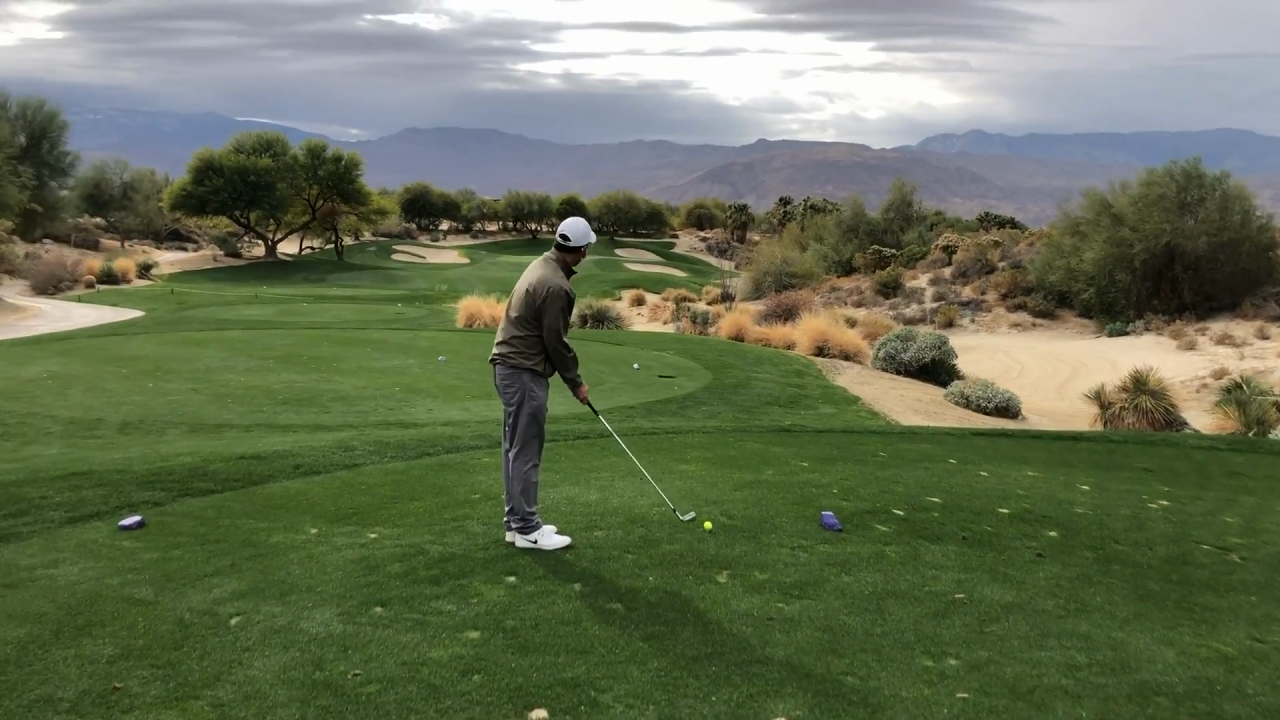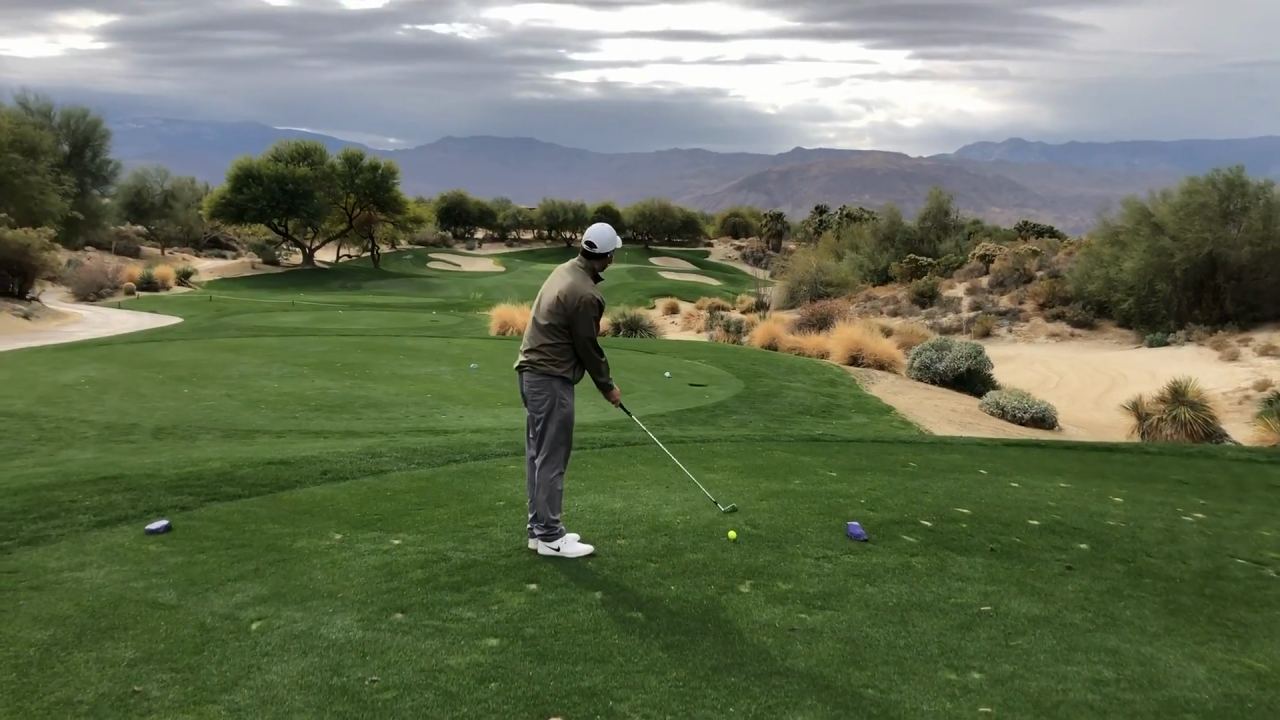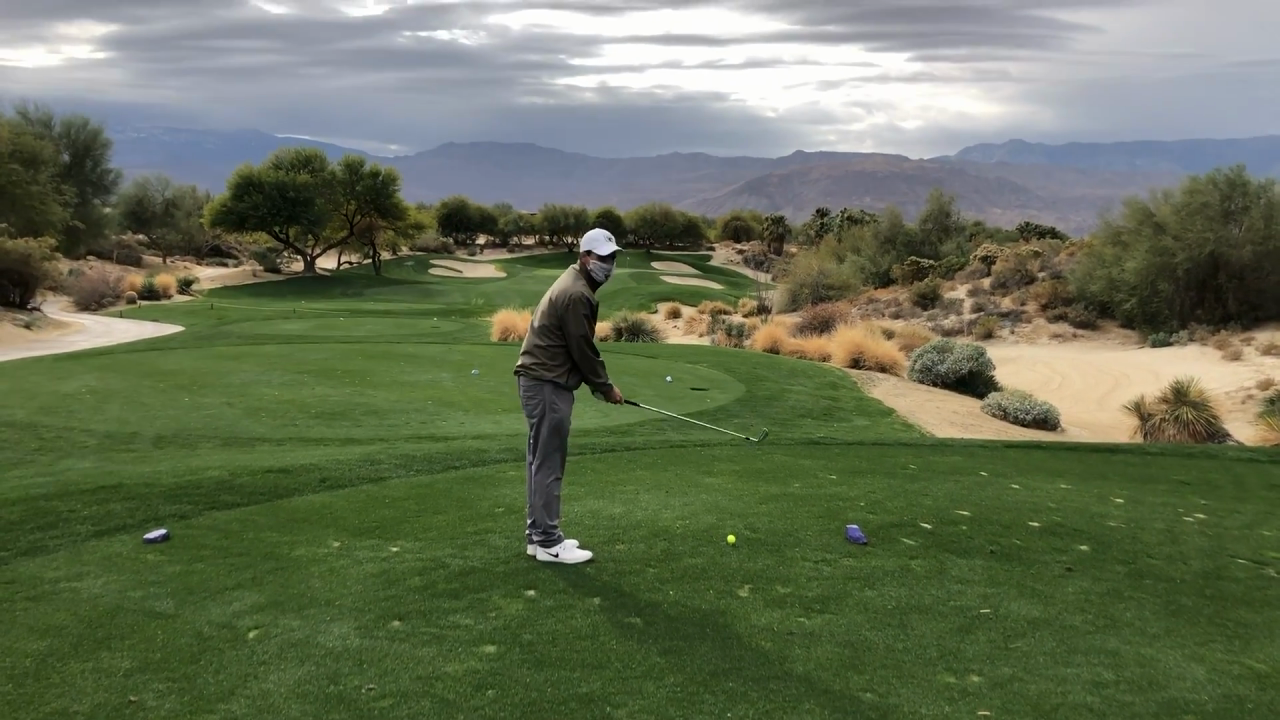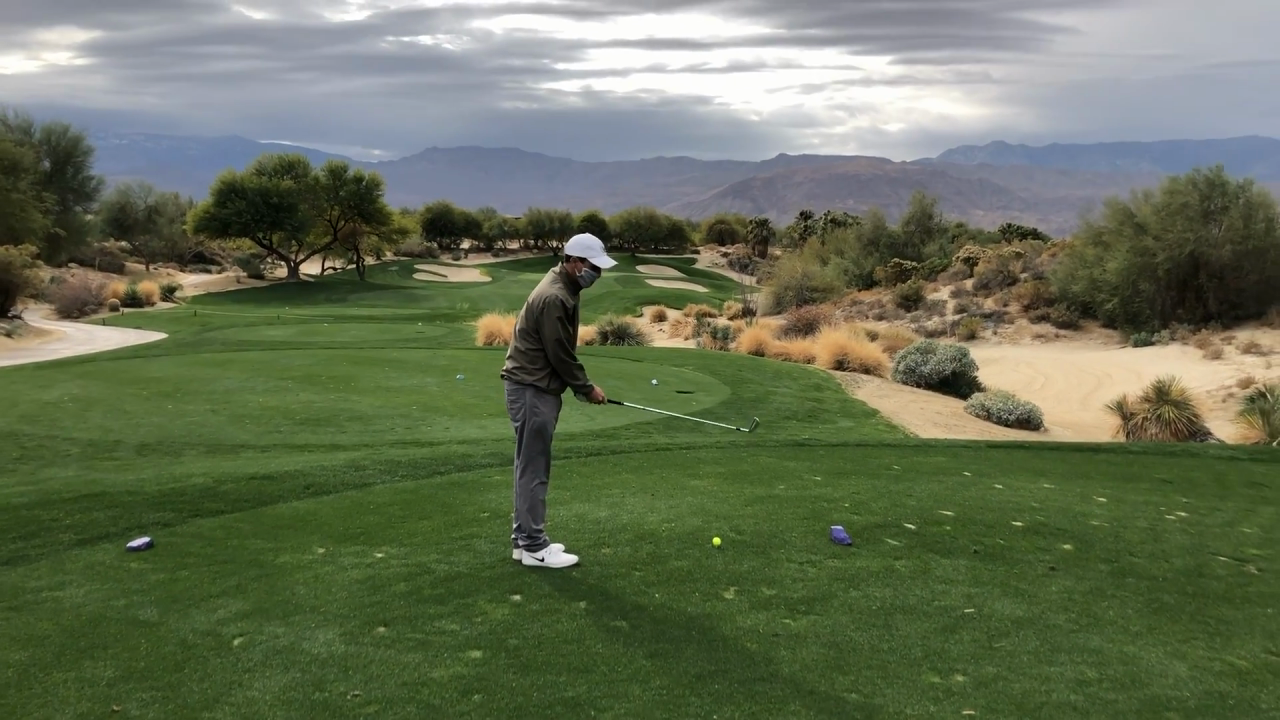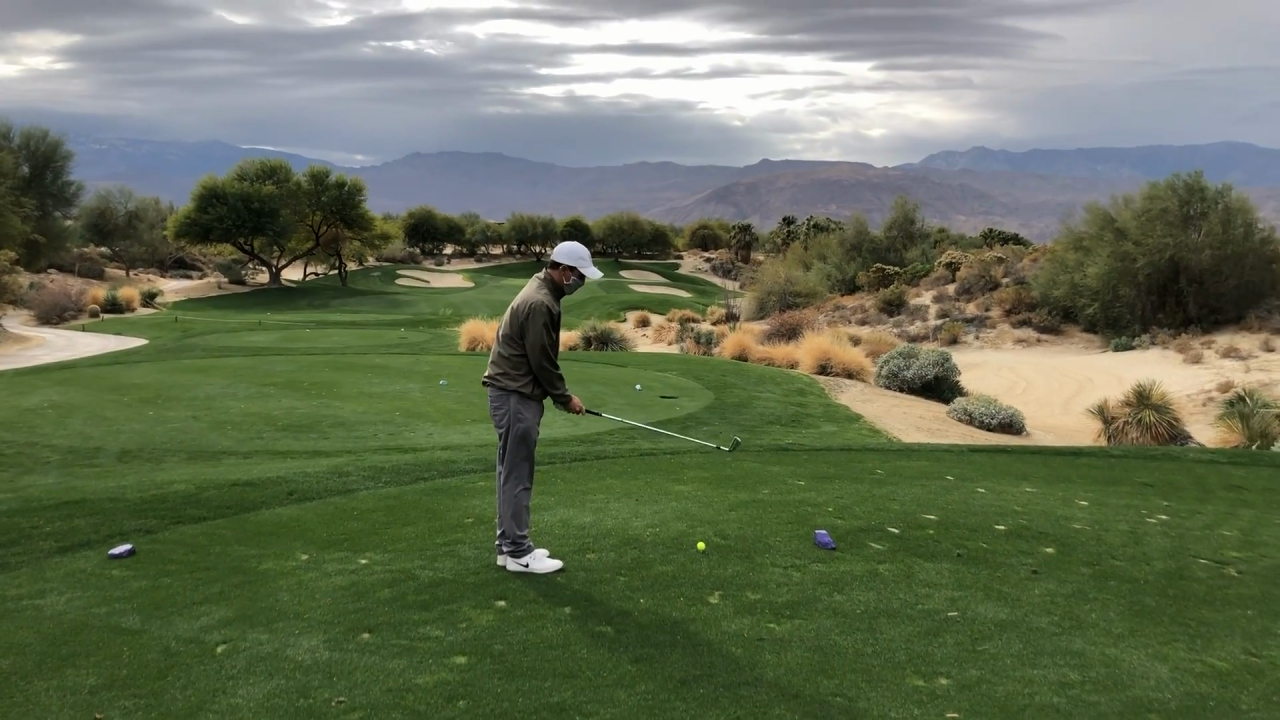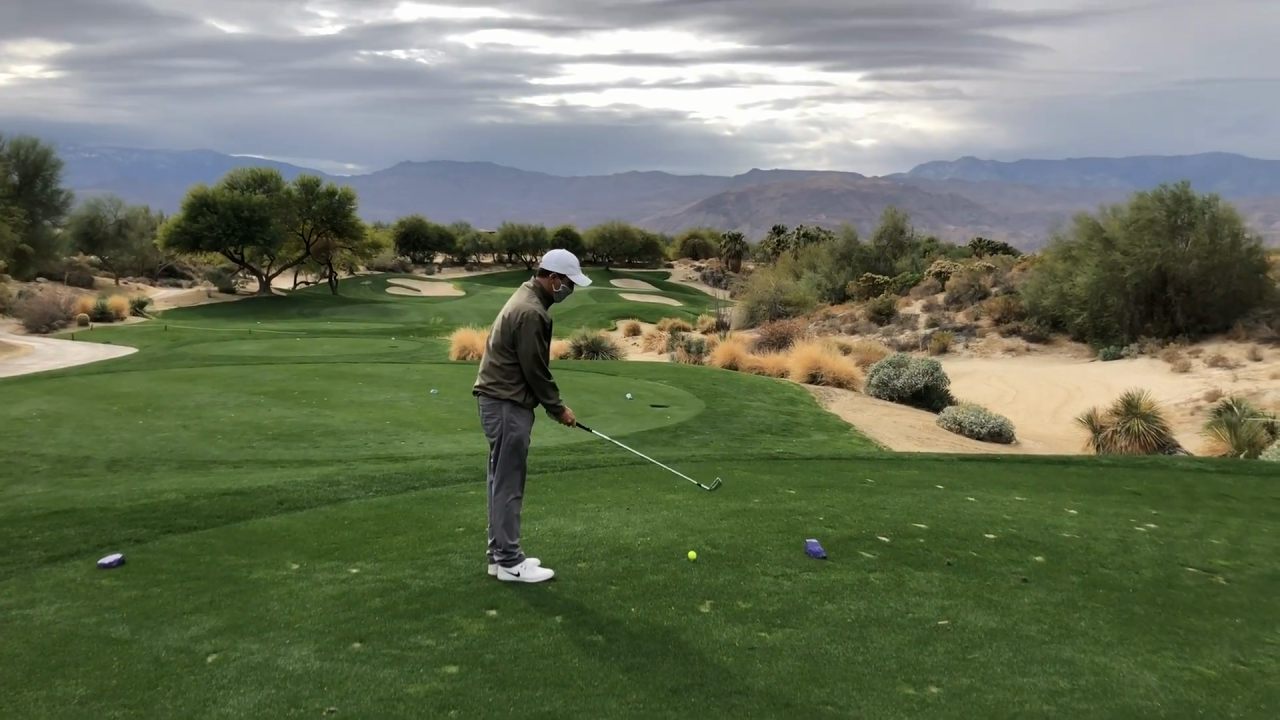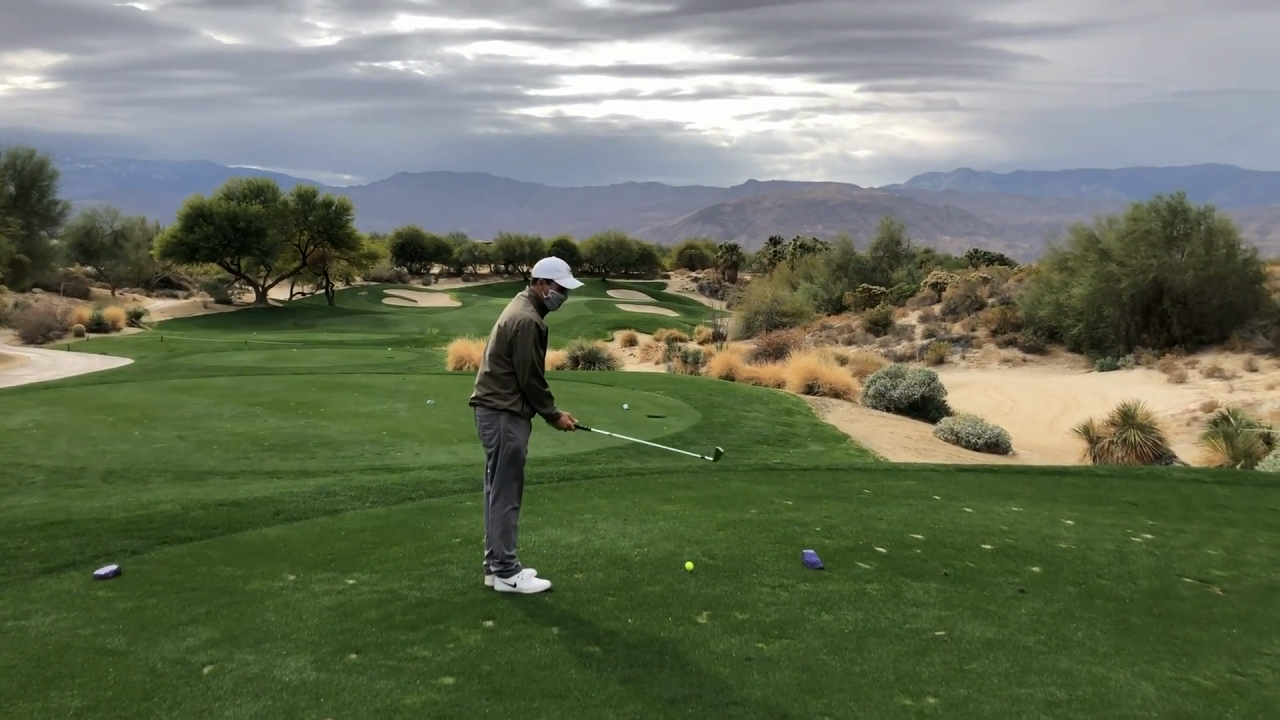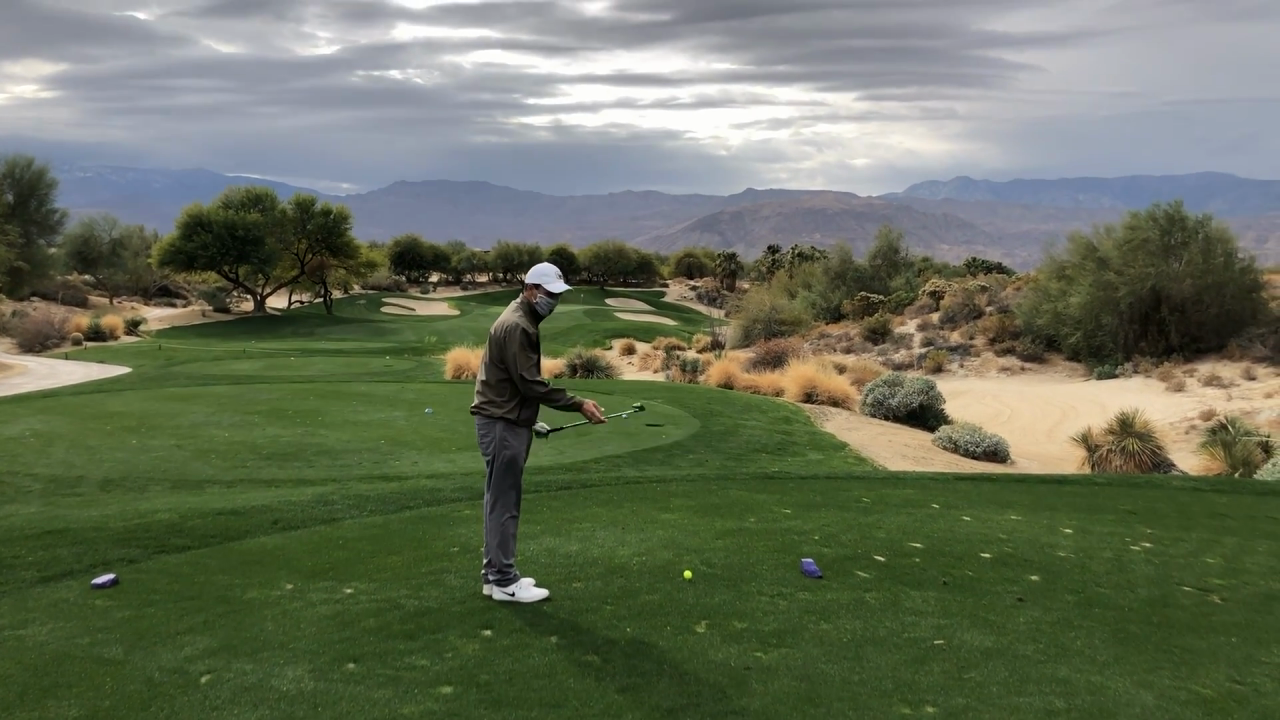
dt=0.3s
person 1, frame 1
left shoulder: (541, 266)
right shoulder: (556, 287)
right elbow: (555, 341)
left wrist: (570, 377)
right wrist: (575, 382)
left hip: (510, 366)
right hip: (524, 373)
left knee: (516, 448)
right knee: (526, 451)
left ankle: (516, 520)
right ankle: (526, 529)
person 1, frame 2
left shoulder: (564, 272)
right shoulder: (587, 295)
right elbow: (588, 347)
right wrist: (607, 386)
left hip: (533, 373)
right hip: (551, 380)
left knee: (540, 455)
right knee: (552, 459)
left ankle: (540, 527)
right ankle: (549, 536)
person 1, frame 3
left shoulder: (574, 284)
right shoulder: (579, 294)
right elbow: (583, 350)
left wrist: (597, 383)
right wrist: (606, 386)
left hip: (542, 381)
right hip: (548, 385)
left knee: (541, 461)
right knee: (549, 464)
left ankle: (539, 534)
right ankle: (548, 543)
person 1, frame 4
left shoulder: (561, 288)
right shoulder: (554, 297)
right elbow: (560, 354)
left wrist: (581, 385)
right wrist: (587, 387)
left hip: (536, 387)
right hip: (532, 390)
left knee: (531, 466)
right knee: (534, 468)
left ankle: (525, 538)
right ankle: (533, 547)
person 1, frame 5
left shoulder: (540, 291)
right shoulder: (540, 303)
right elbow: (542, 361)
left wrist: (559, 395)
right wrist: (565, 397)
left hip: (514, 392)
right hip: (515, 395)
left knee: (512, 471)
right knee: (517, 474)
left ankle: (508, 544)
right ankle: (518, 553)
person 1, frame 6
left shoulder: (526, 298)
right shoulder: (532, 312)
right elbow: (535, 369)
left wrist: (552, 404)
right wrist: (557, 408)
left hip: (502, 400)
right hip: (507, 404)
left knee: (503, 480)
right knee: (509, 482)
left ankle: (499, 553)
right ankle: (509, 562)
person 1, frame 7
left shoulder: (521, 309)
right shoulder: (528, 320)
right elbow: (530, 379)
left wrist: (549, 411)
right wrist: (554, 415)
left hip: (500, 410)
right hip: (504, 414)
left knee: (499, 490)
right knee: (506, 493)
left ankle: (497, 563)
right ankle: (506, 572)
person 1, frame 8
left shoulder: (522, 320)
right shoulder: (516, 325)
right elbow: (530, 383)
left wrist: (532, 420)
right wrist: (578, 404)
left hip: (507, 420)
right hip: (502, 423)
left knee: (500, 499)
right knee: (504, 501)
left ankle: (495, 572)
right ankle: (504, 581)
